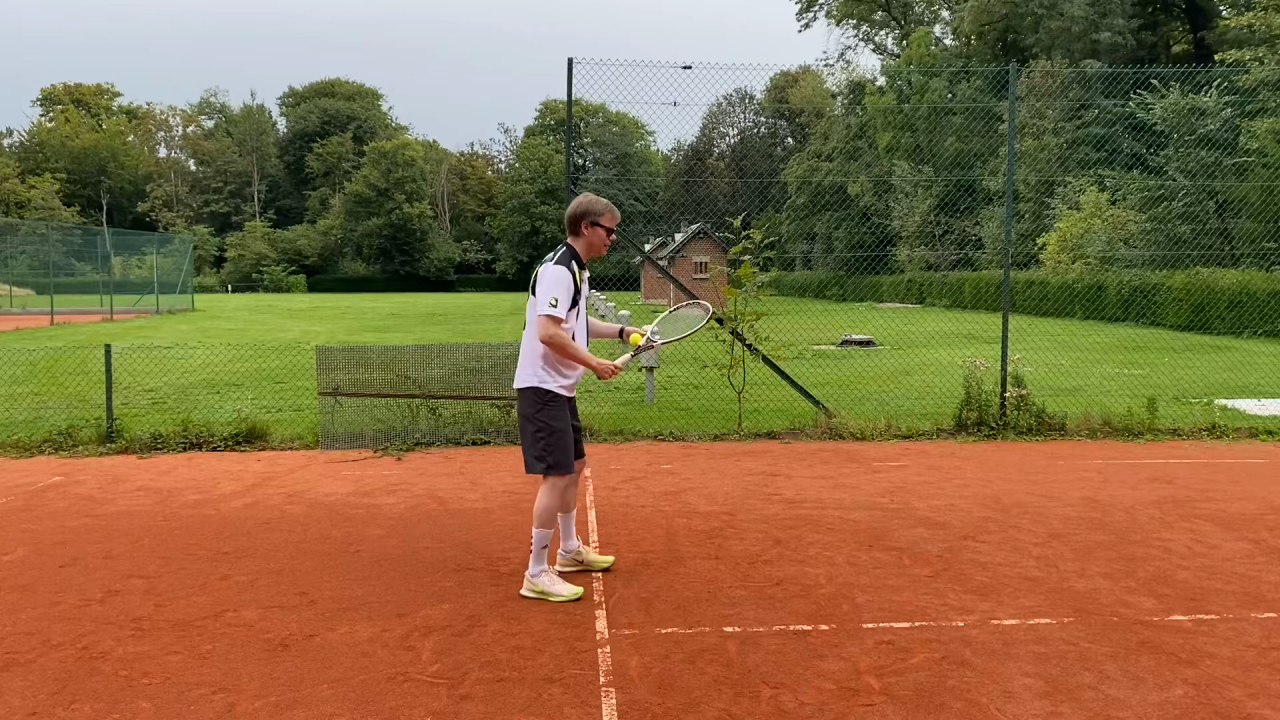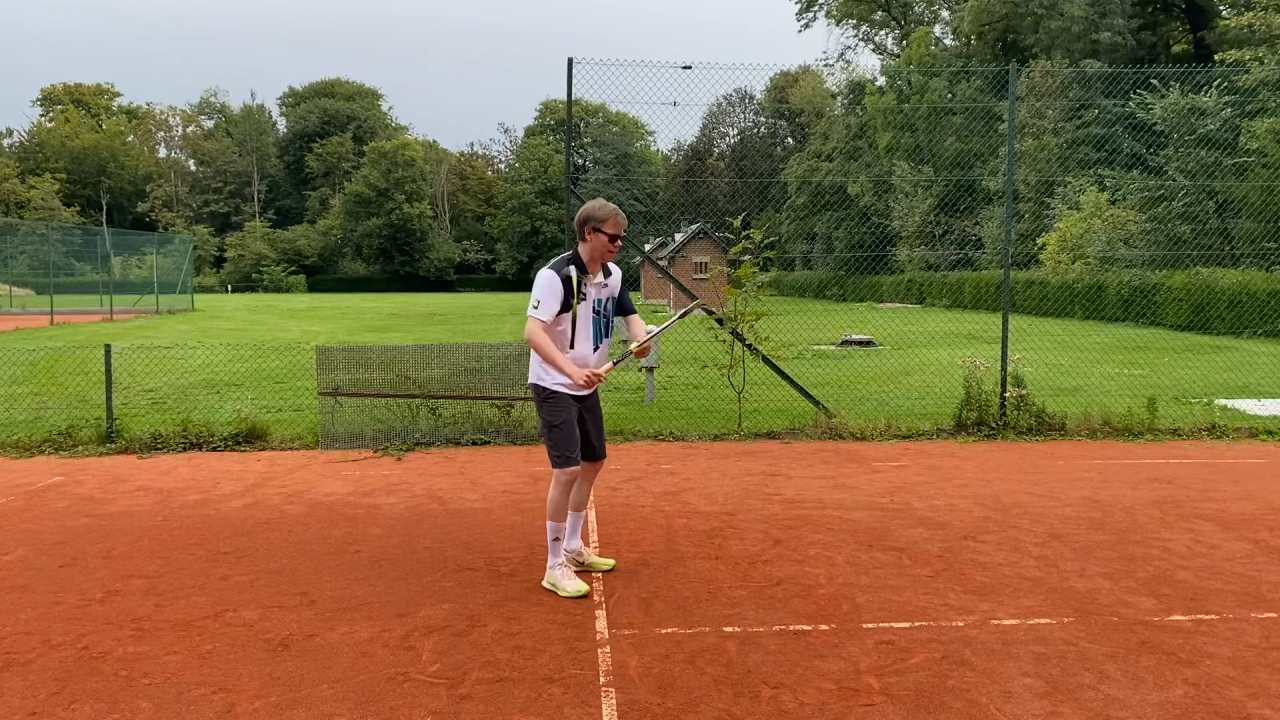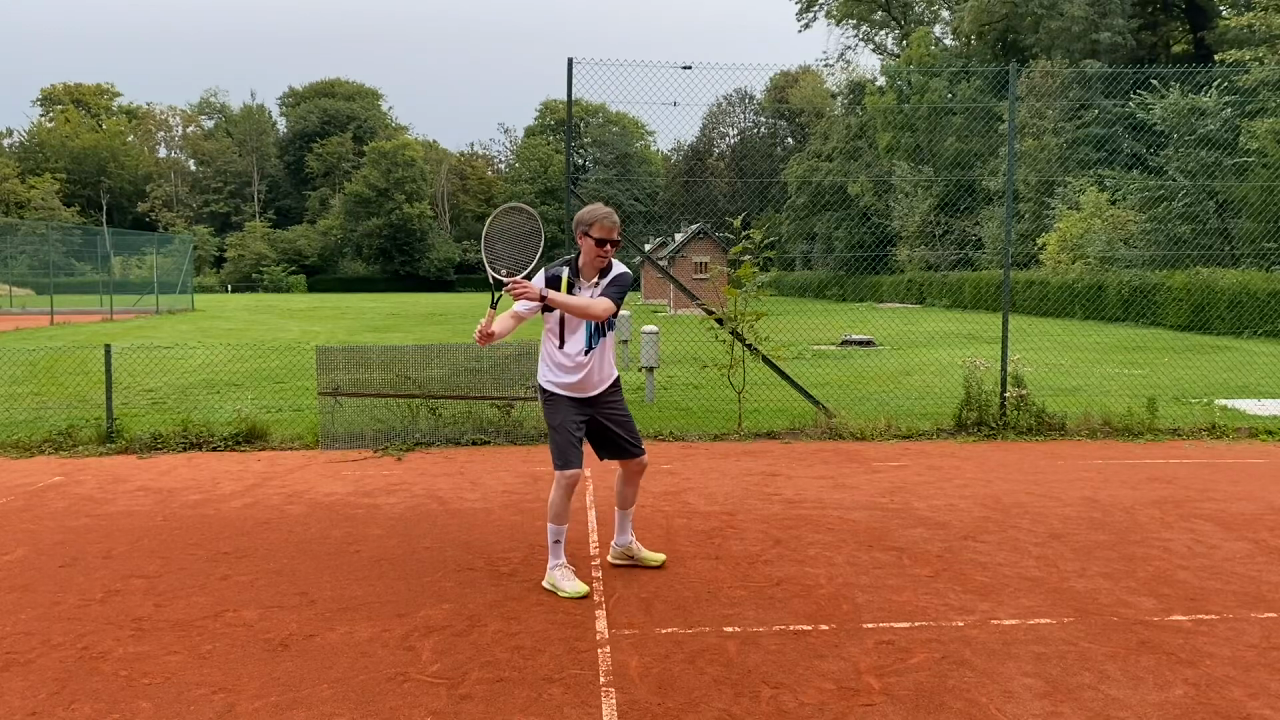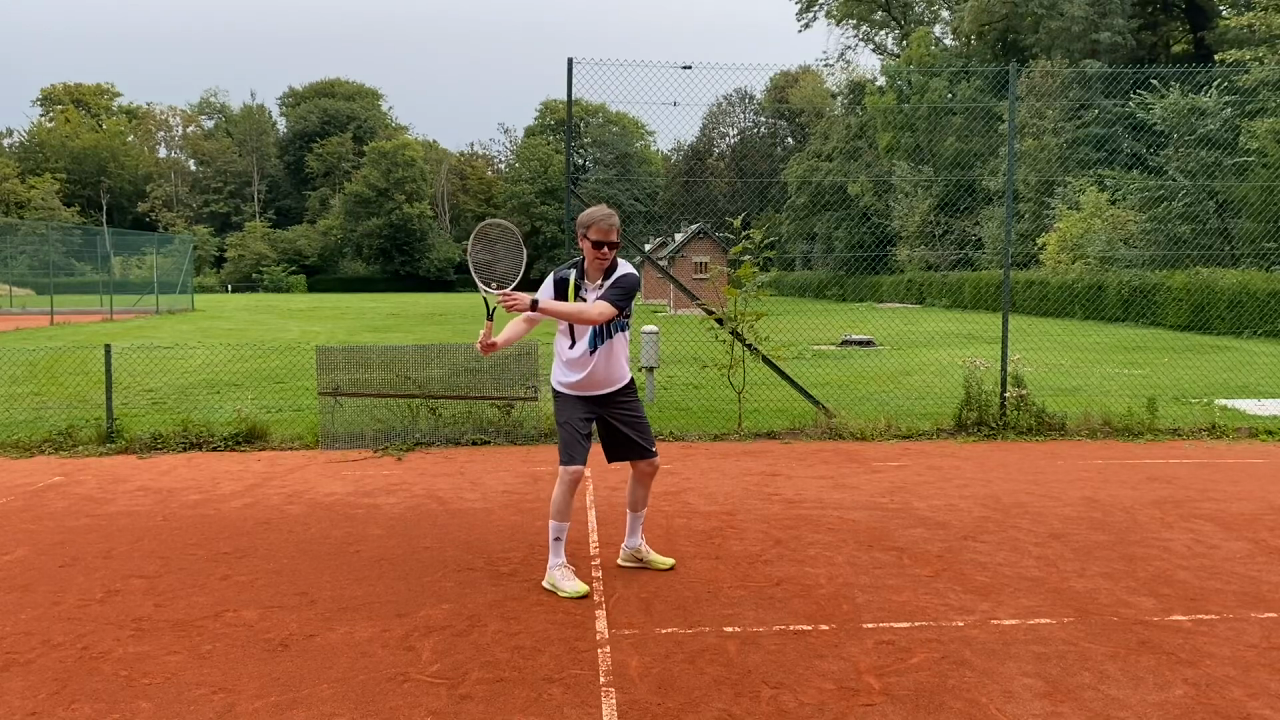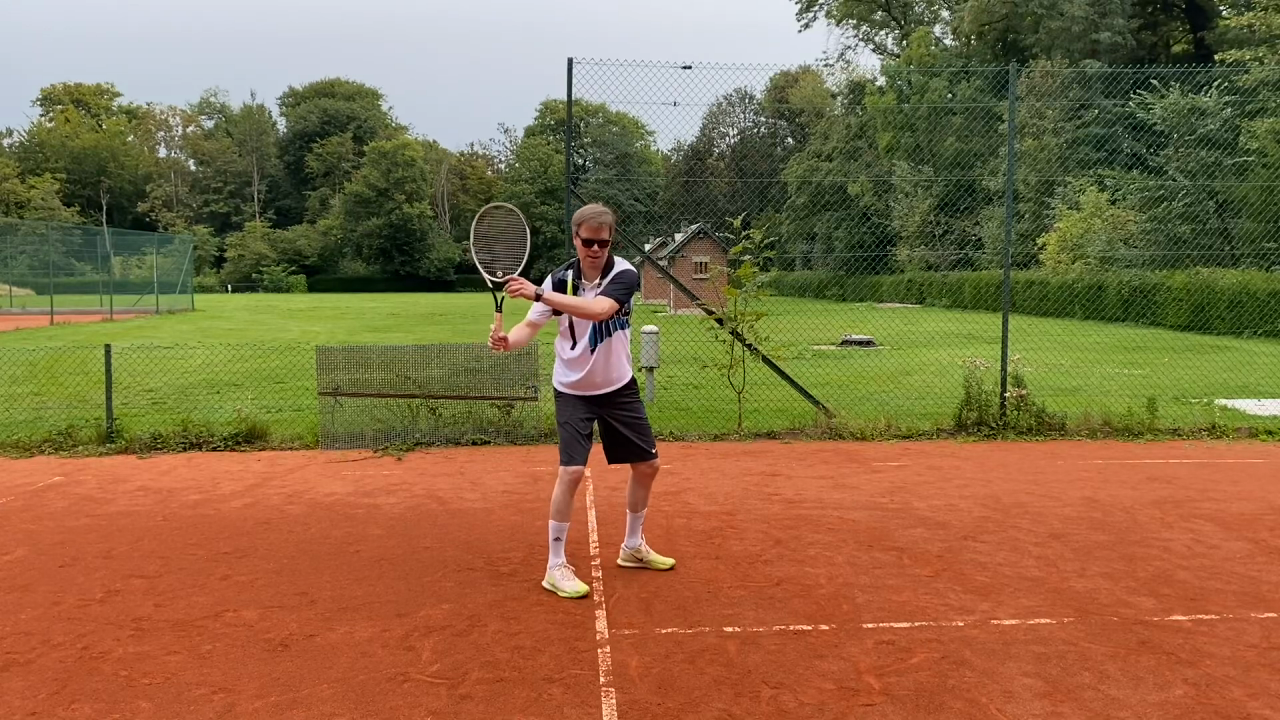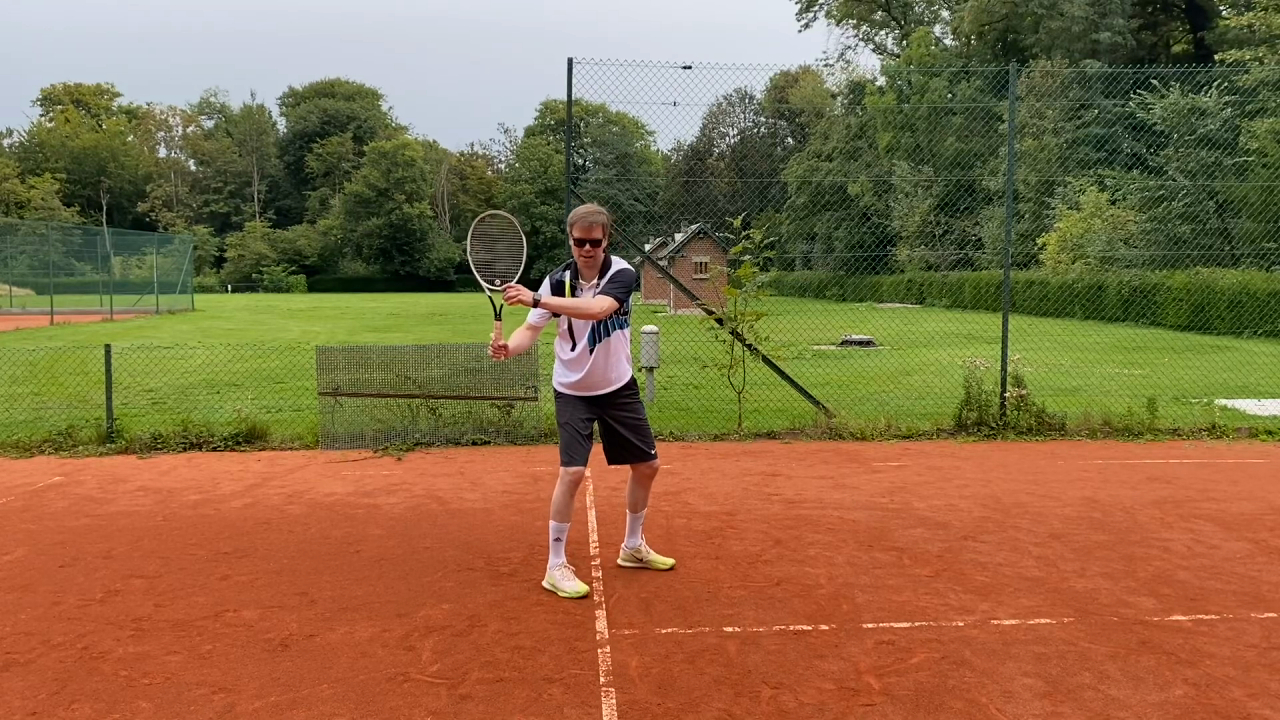
dt=0.4s
person 1, frame 1
left shoulder: (576, 269)
right shoulder: (558, 269)
right elbow: (548, 332)
left wrist: (620, 331)
right wrist: (593, 363)
left hip: (559, 387)
right hip: (543, 387)
left knee: (573, 466)
right knee: (557, 476)
left ankle: (570, 549)
right ankle: (537, 574)
person 1, frame 2
left shoulder: (612, 275)
right shoulder: (556, 275)
left elbow: (629, 316)
right elbow: (533, 331)
left wrist: (640, 338)
right wrist: (568, 368)
left hip: (585, 388)
right hip: (556, 387)
left knee: (591, 464)
right knee: (566, 471)
left ankle: (572, 548)
right ankle: (555, 566)
person 1, frame 3
left shoulder: (619, 276)
right shoulder: (552, 275)
left elbow: (599, 310)
right elbow: (515, 314)
left wrist: (546, 297)
right wrist: (491, 329)
left hip: (604, 387)
right hip: (561, 391)
left knee: (635, 462)
right knee: (569, 474)
left ankle: (624, 544)
right ankle: (555, 567)
person 1, frame 4
left shoulder: (626, 277)
right shoulder: (562, 278)
left elbow: (595, 314)
right elbow: (528, 320)
left wrist: (536, 302)
right wrist: (498, 340)
left hip: (618, 388)
right hip: (572, 391)
left knee: (647, 465)
right knee: (572, 472)
left ankle: (633, 546)
right ankle: (556, 567)
person 1, frame 5
left shoulder: (625, 274)
right shoulder: (560, 279)
left elbow: (599, 310)
right elbow: (531, 325)
left wrist: (539, 294)
right wrist: (507, 340)
left hip: (619, 388)
right hip: (574, 391)
left knee: (647, 465)
right knee: (571, 472)
left ankle: (633, 546)
right ankle: (556, 566)
person 1, frame 6
left shoulder: (623, 274)
right shoulder: (557, 280)
left elbow: (597, 309)
right elbow: (530, 329)
left wrist: (535, 298)
right wrist: (507, 347)
left hip: (619, 388)
right hip: (573, 392)
left knee: (647, 466)
right knee: (572, 473)
left ankle: (633, 546)
right ankle: (556, 567)
